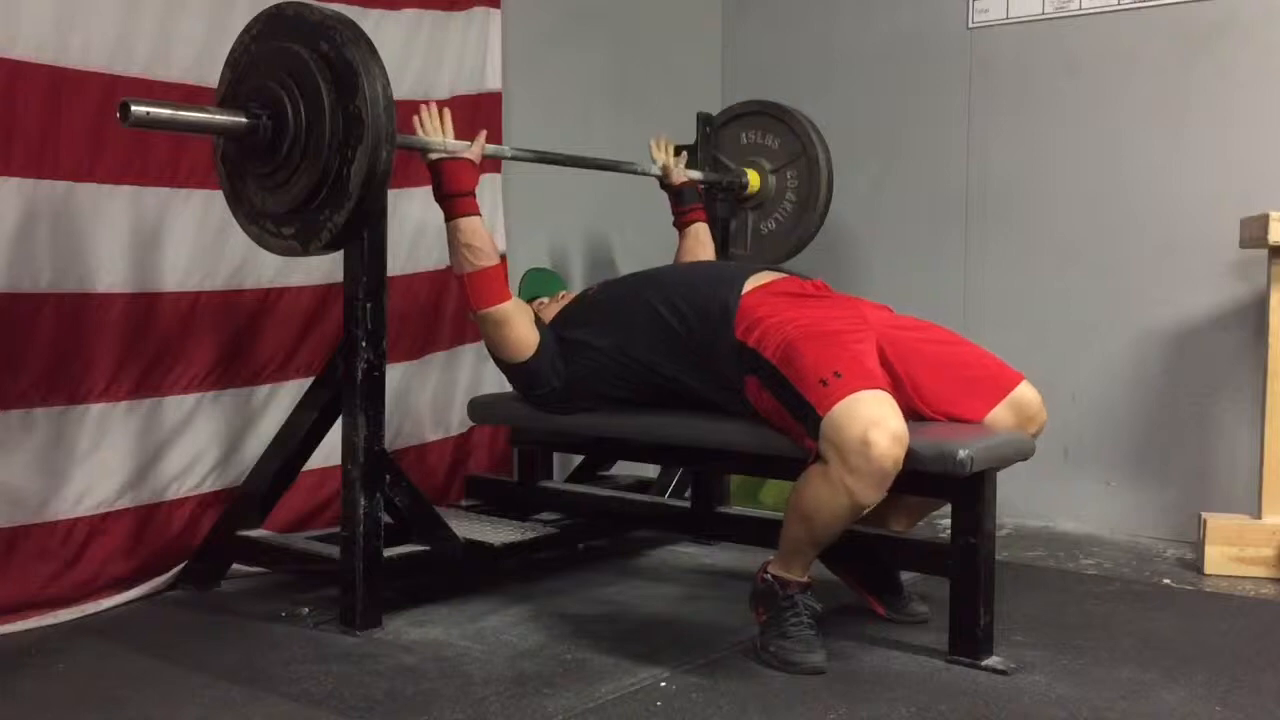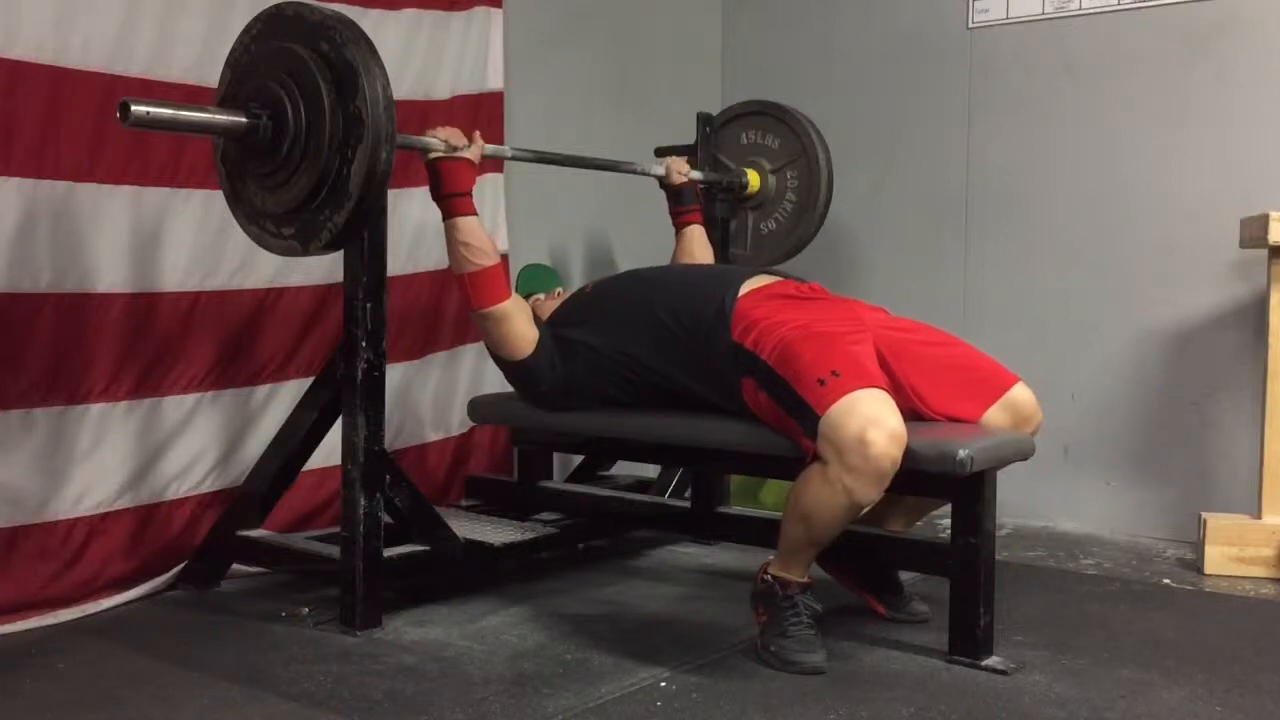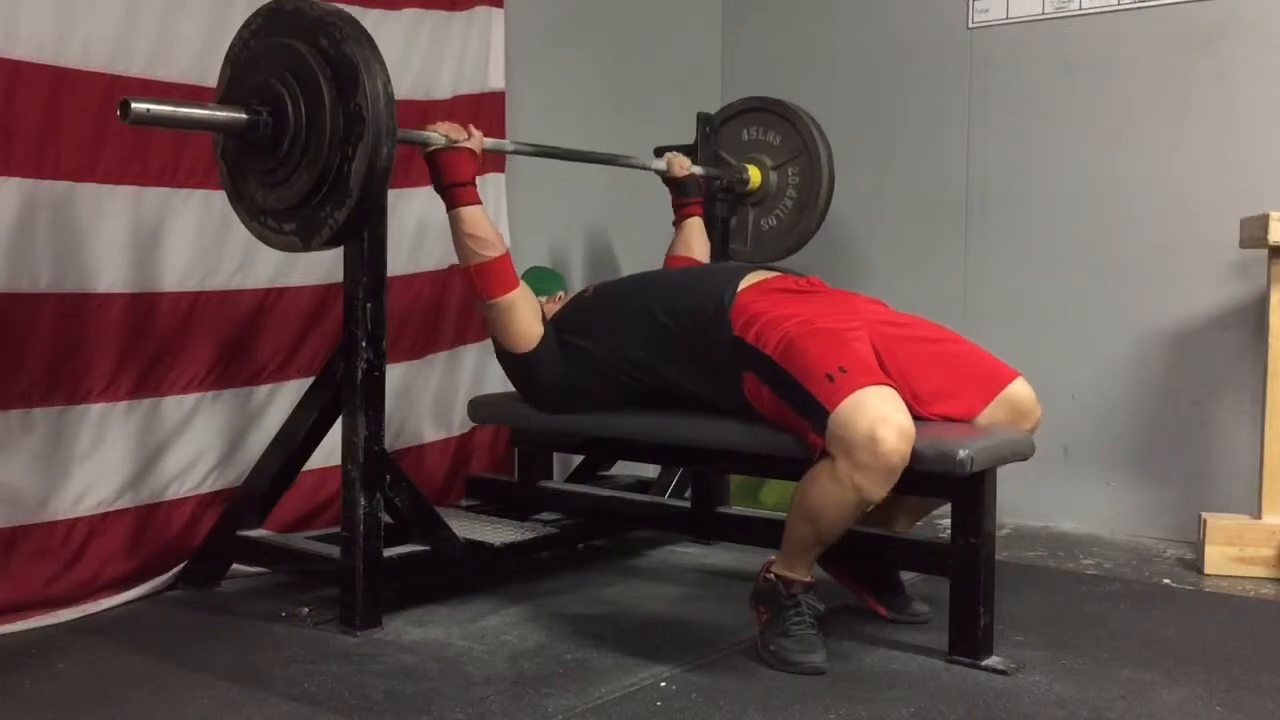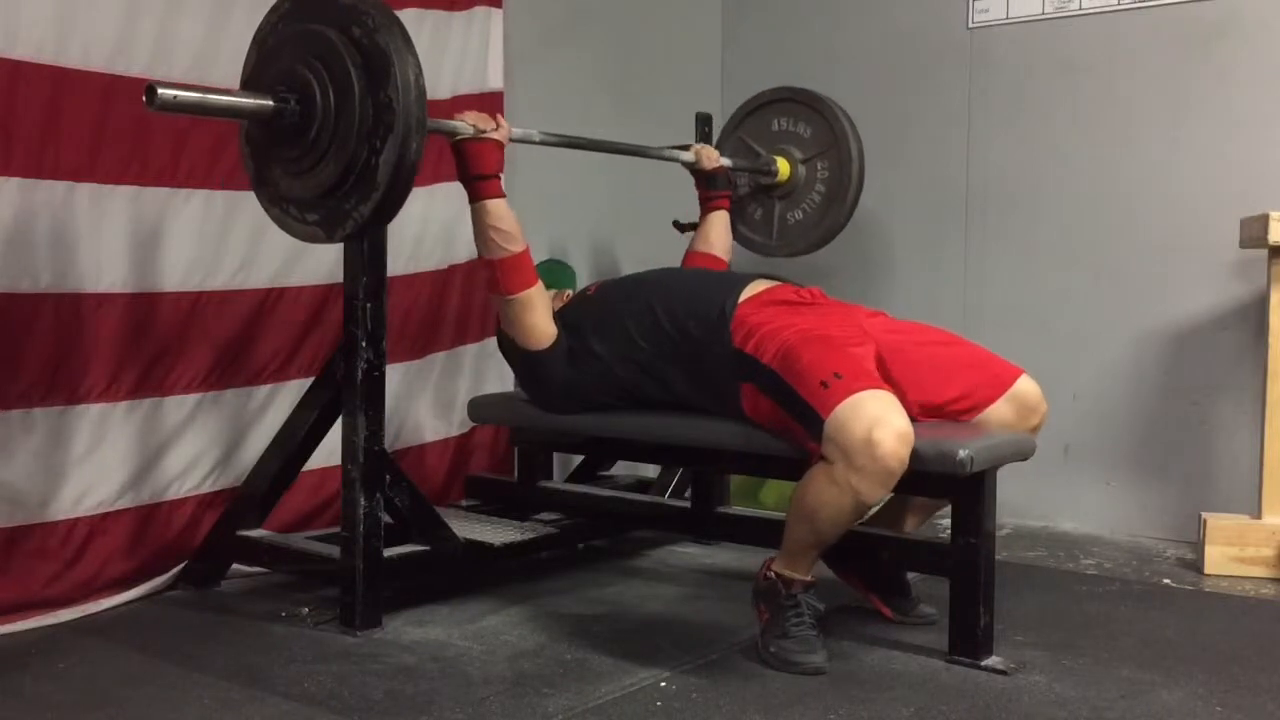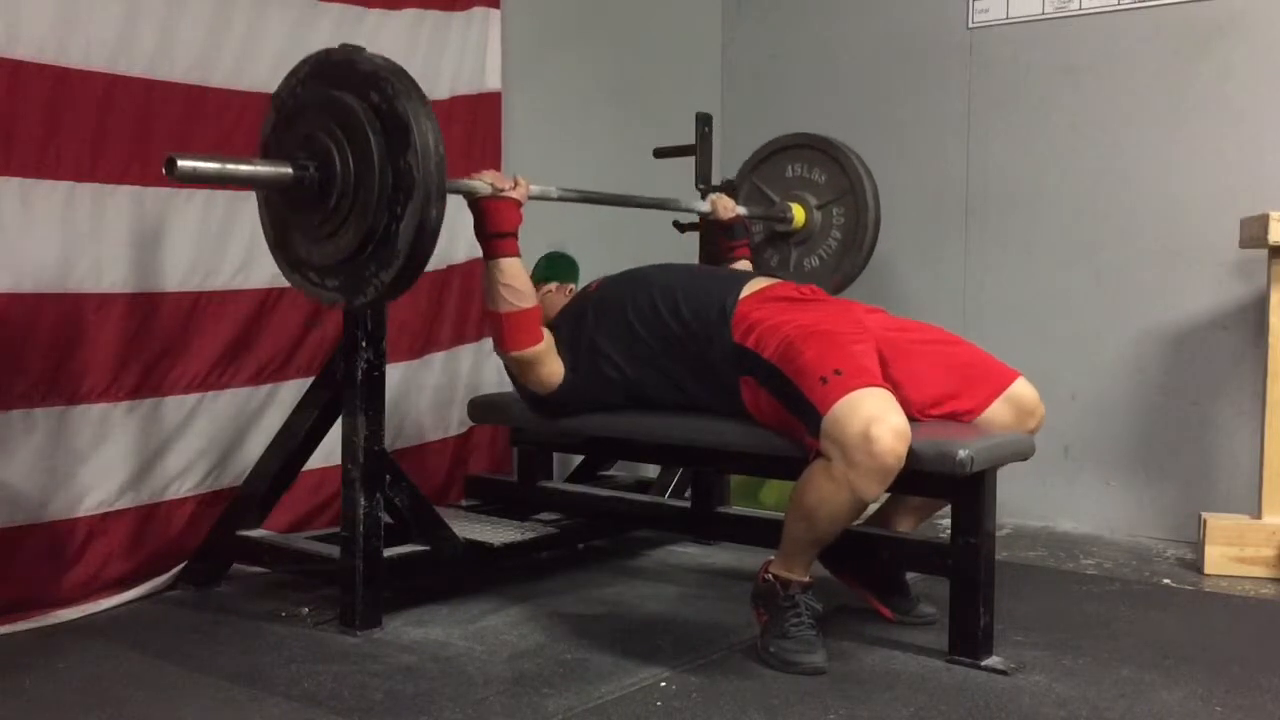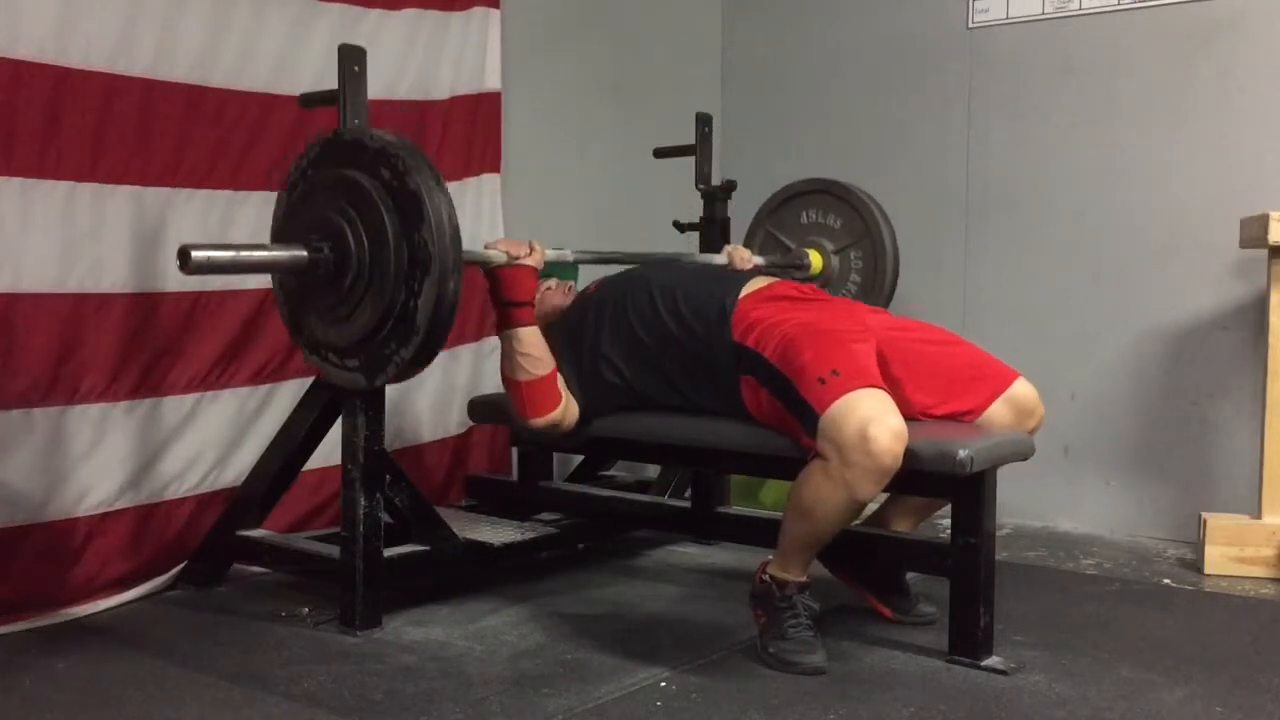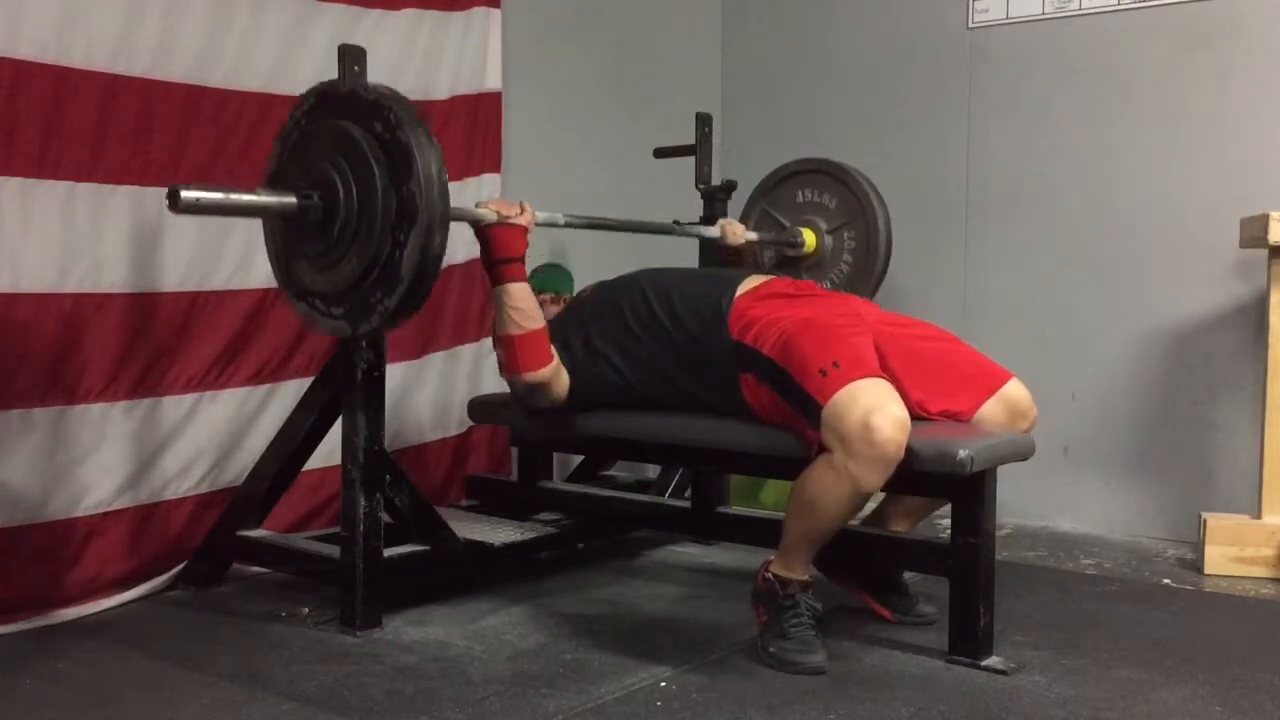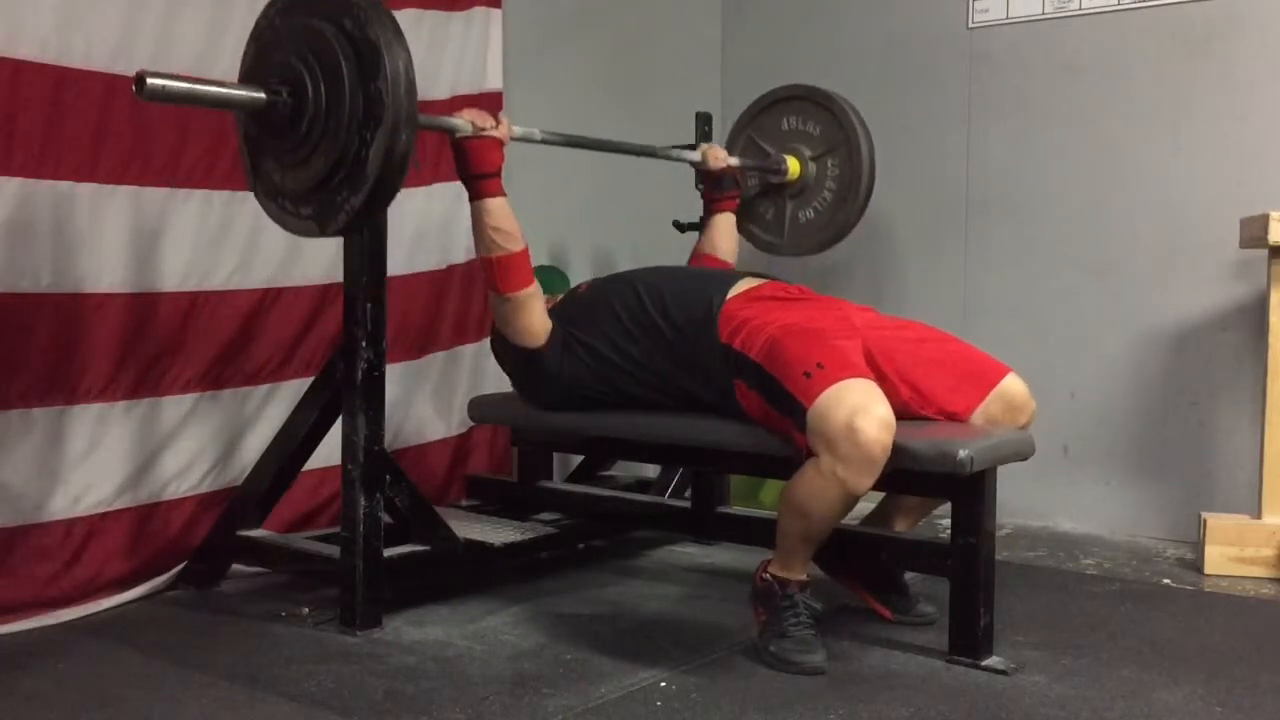
dt=0.5s
person 1, frame 1
left shoulder: (608, 318)
right shoulder: (556, 367)
left elbow: (694, 285)
right elbow: (487, 291)
left wrist: (683, 193)
right wrist: (455, 182)
left knee: (1019, 414)
right knee: (873, 445)
left ankle: (864, 545)
right ankle: (783, 585)
person 1, frame 2
left shoulder: (611, 320)
right shoulder: (556, 366)
left elbow: (695, 287)
right elbow: (488, 296)
left wrist: (684, 198)
right wrist: (454, 186)
left knee: (1014, 414)
right knee: (872, 444)
left ankle: (863, 547)
right ankle: (783, 586)
person 1, frame 3
left shoulder: (613, 322)
right shoulder: (556, 370)
left elbow: (689, 274)
right elbow: (496, 285)
left wrist: (687, 194)
right wrist: (456, 181)
left knee: (1014, 410)
right knee: (881, 439)
left ankle: (867, 551)
right ankle: (785, 586)
person 1, frame 4
left shoulder: (617, 321)
right shoulder: (561, 369)
left elbow: (708, 271)
right elbow: (511, 278)
left wrist: (714, 187)
right wrist: (481, 173)
left knee: (1020, 408)
right knee: (880, 442)
left ankle: (872, 552)
right ankle: (786, 584)
person 1, frame 5
left shoulder: (614, 315)
right shoulder: (563, 356)
right elbow: (520, 348)
left wrist: (732, 234)
right wrist: (499, 229)
left knee: (1017, 411)
right knee: (876, 440)
left ankle: (869, 554)
right ankle: (784, 586)
person 1, frame 6
left shoulder: (607, 314)
right shoulder: (557, 352)
right elbow: (542, 412)
left wrist: (745, 273)
right wrist: (513, 294)
left knee: (1017, 410)
right knee: (872, 442)
left ankle: (871, 551)
right ankle: (782, 586)
person 1, frame 7
left shoulder: (602, 320)
right shoulder: (564, 356)
right elbow: (530, 371)
right wrist: (506, 258)
left knee: (1010, 411)
right knee: (877, 432)
left ankle: (869, 551)
right ankle: (784, 585)
person 1, frame 8
left shoulder: (596, 323)
right shoulder: (552, 365)
left elbow: (713, 273)
right elbow: (508, 285)
left wrist: (721, 190)
right wrist: (482, 174)
left knee: (1009, 406)
right knee: (863, 434)
left ankle: (869, 551)
right ankle: (783, 585)
